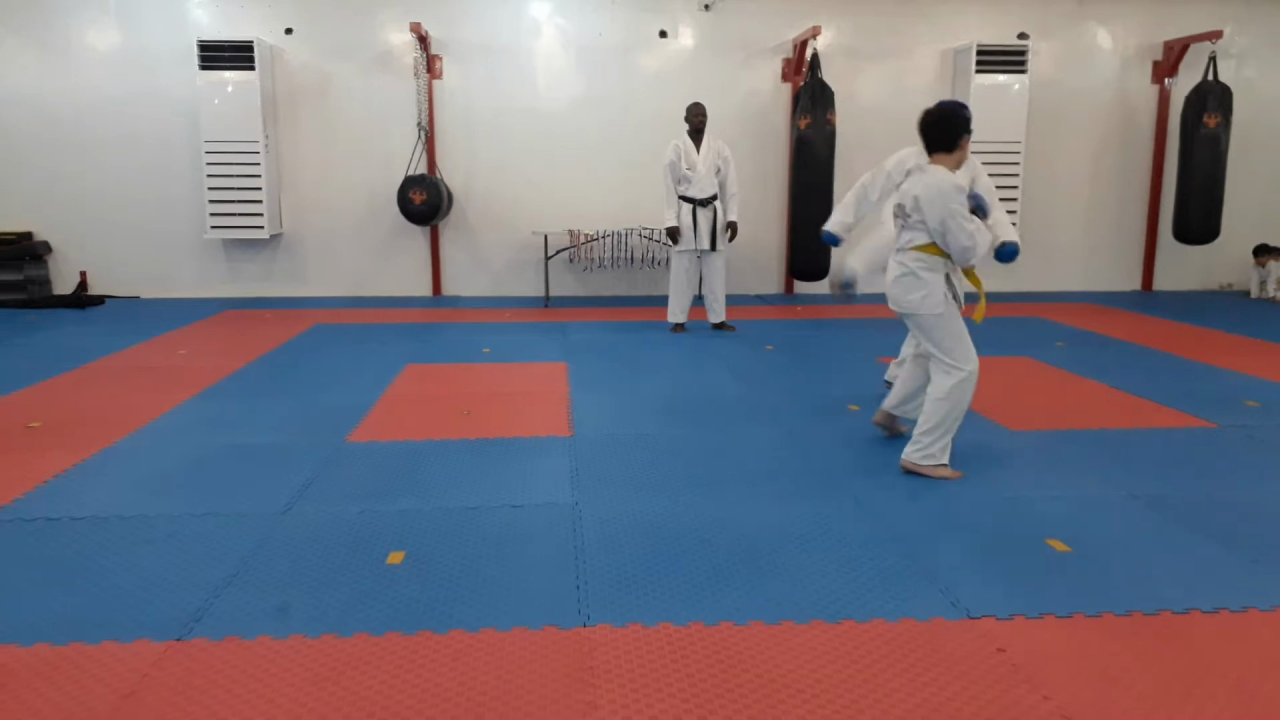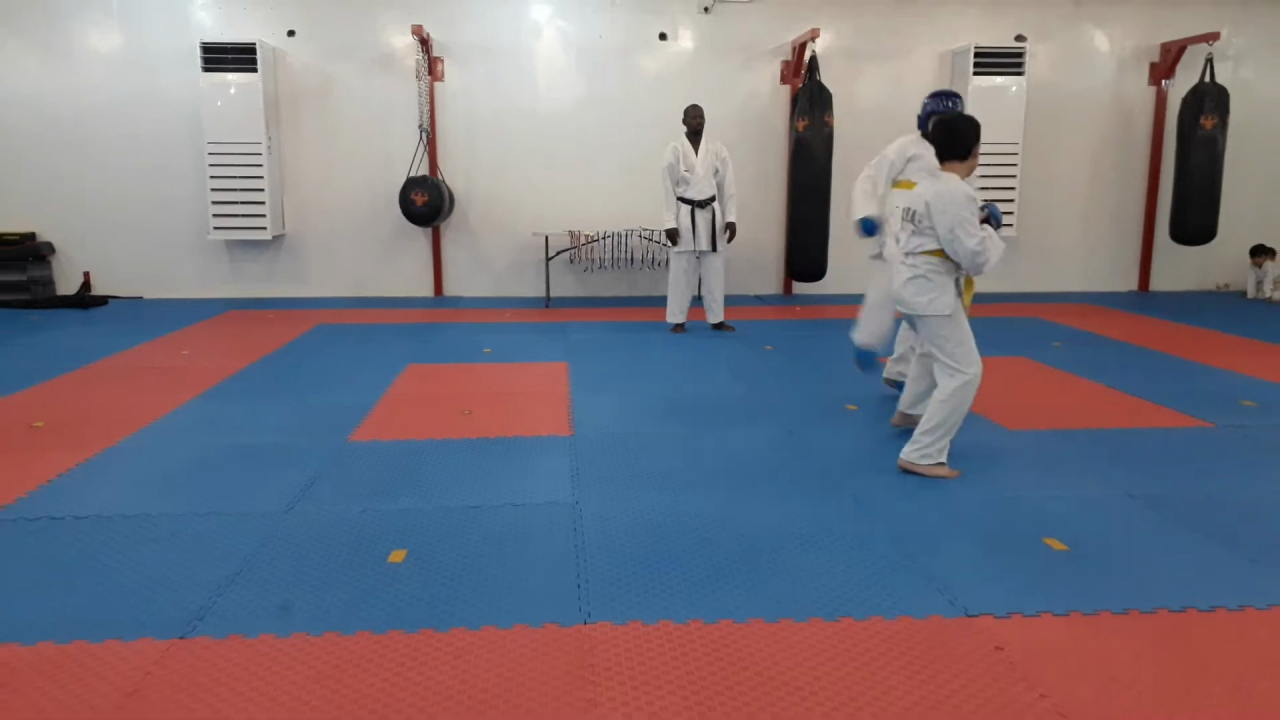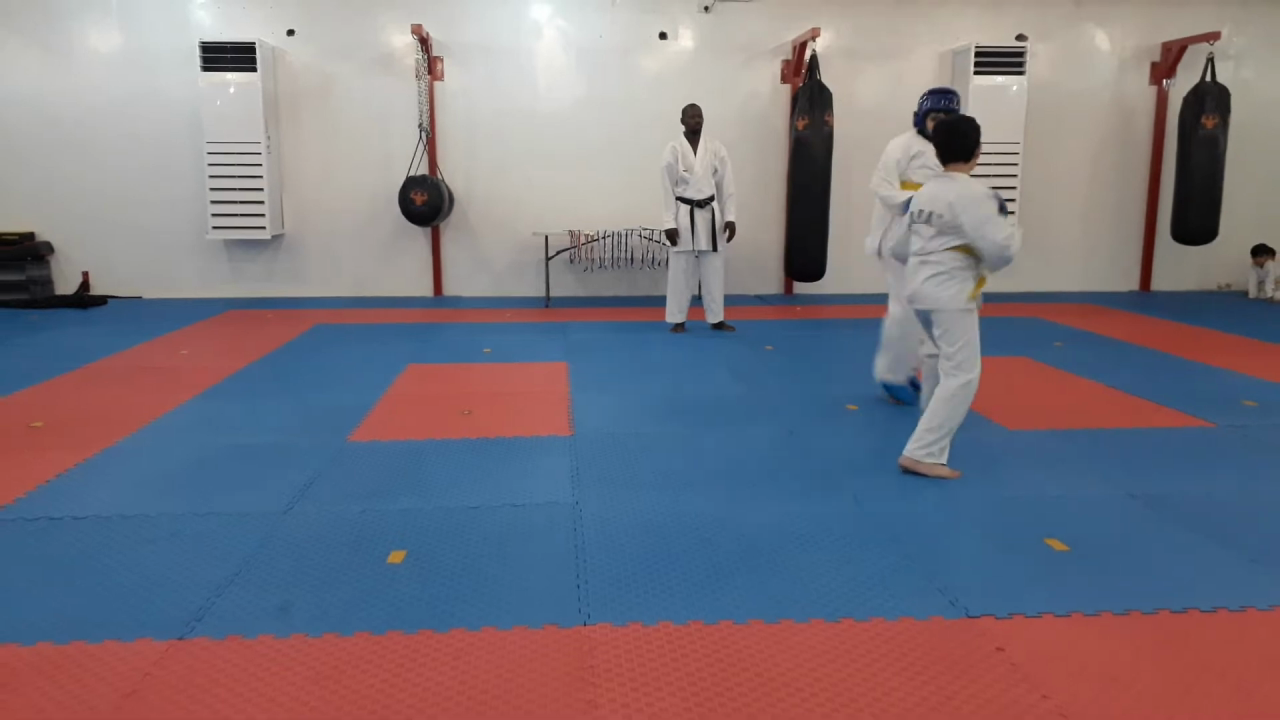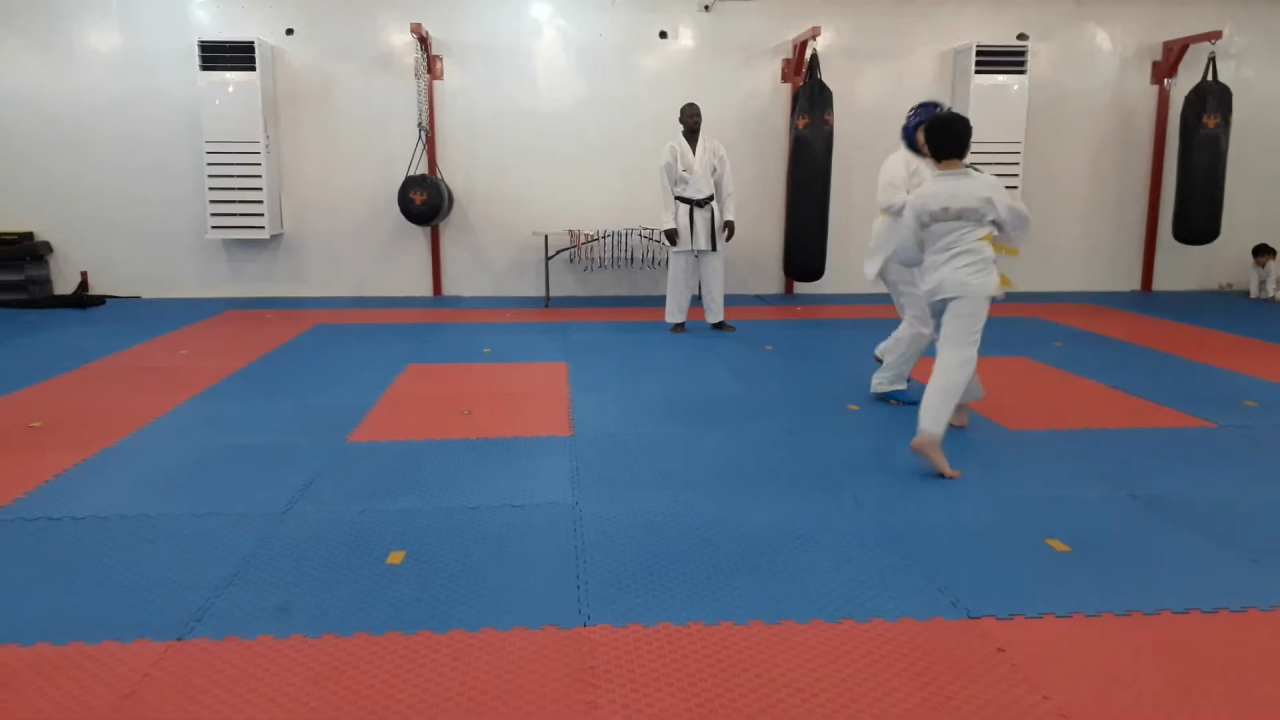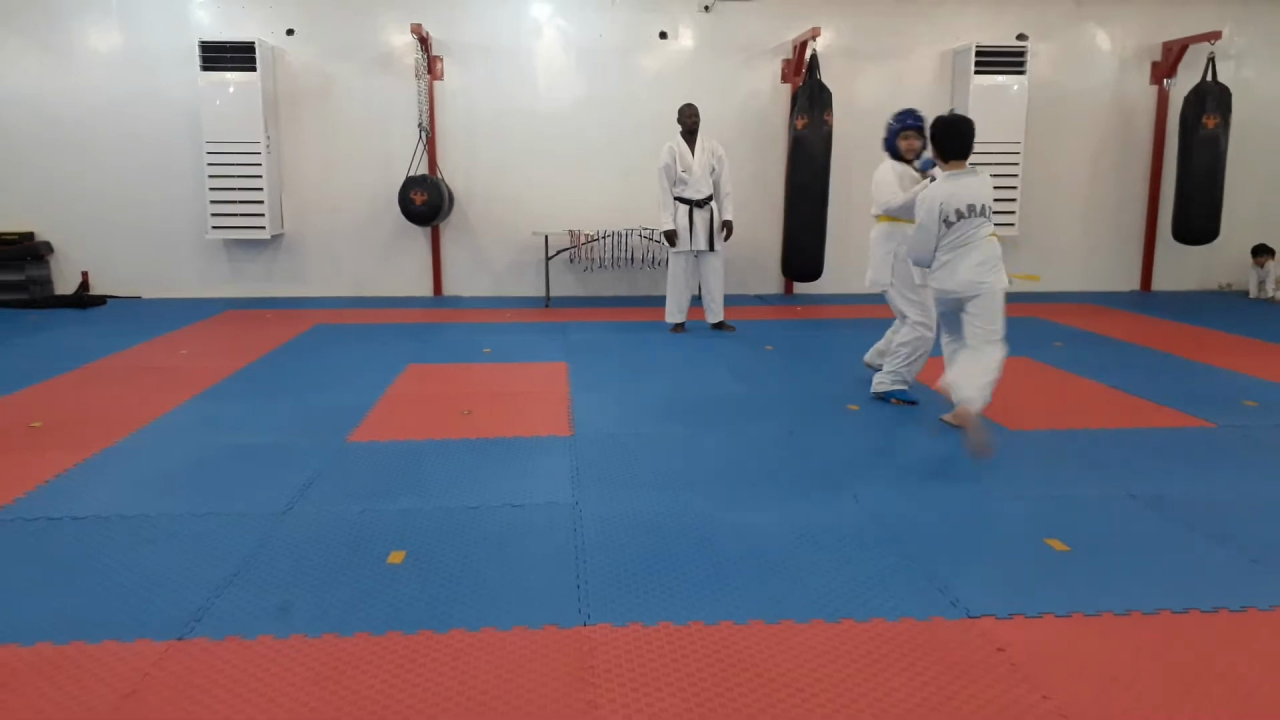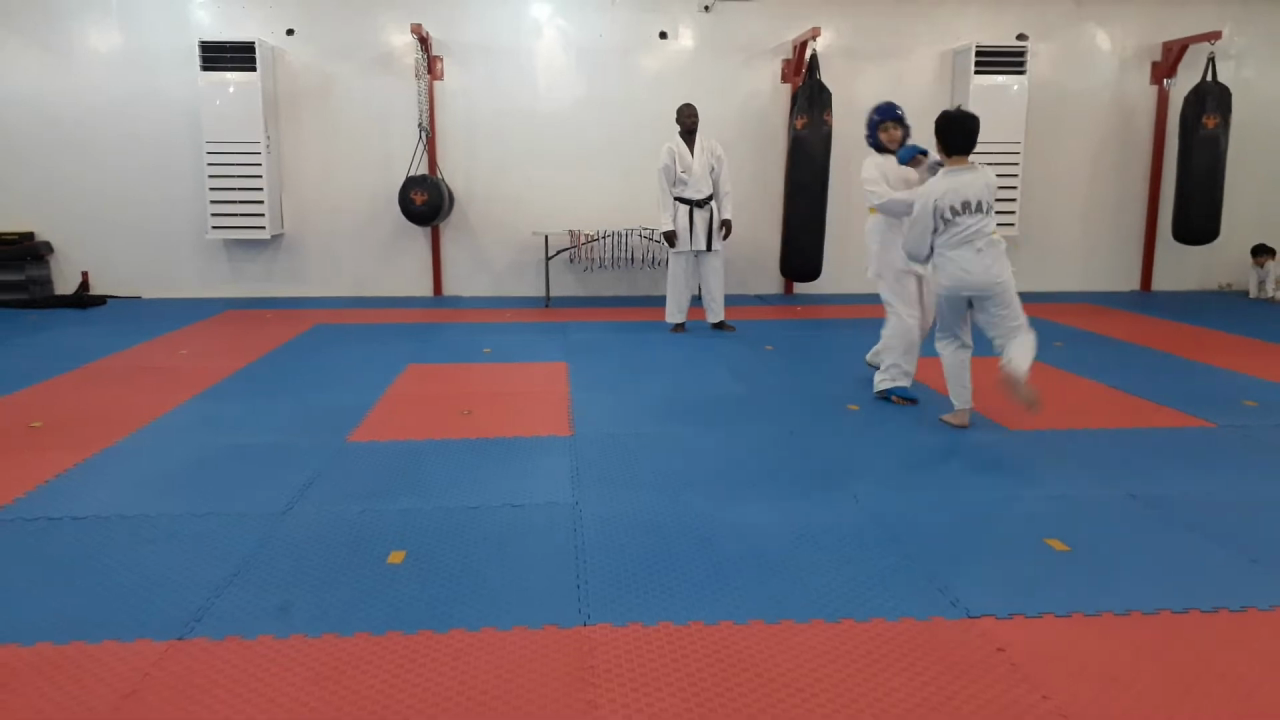
dt=0.1s
person 1, frame 1
left shoulder: (914, 179)
right shoulder: (947, 186)
right elbow: (965, 251)
right wrist: (978, 224)
left hip: (904, 282)
right hip: (924, 288)
left knee: (928, 352)
right knee: (958, 369)
left ankle: (891, 412)
right ankle: (923, 455)
person 1, frame 2
left shoulder: (919, 188)
right shoulder: (957, 195)
left elbow: (897, 233)
right elbow: (976, 259)
right wrist: (989, 230)
left hip: (905, 286)
right hip: (932, 293)
left knee: (932, 351)
right knee: (962, 373)
left ankle: (909, 412)
right ankle: (920, 455)
person 1, frame 3
left shoulder: (923, 192)
right shoulder: (976, 194)
left elbow: (902, 248)
right elbow: (999, 252)
right wrist: (1005, 224)
left hip: (918, 286)
right hip: (950, 290)
left knee: (938, 351)
right knee: (960, 374)
left ankle: (932, 411)
right ankle: (922, 454)
person 1, frame 4
left shoulder: (921, 195)
right shoulder: (988, 185)
left elbow: (907, 254)
right elbow: (1018, 226)
left hip: (935, 282)
right hip: (971, 282)
left knee: (951, 346)
right knee: (956, 360)
left ankle: (962, 403)
right ankle: (929, 436)
person 1, frame 5
left shoulder: (932, 195)
right shoulder: (983, 184)
left elbow: (920, 255)
left hip: (946, 282)
right hip: (985, 279)
left knee: (955, 342)
right knee: (985, 350)
left ankle: (963, 407)
right ankle: (969, 405)
person 1, frame 6
left shoulder: (931, 192)
right shoulder: (987, 181)
left elbow: (916, 250)
left hip: (951, 277)
right hip: (990, 272)
left knee: (952, 341)
right knee: (1015, 334)
left ankle: (961, 409)
right ankle: (1016, 370)
person 2, frame 1
left shoulder: (970, 168)
right shoulder: (911, 157)
left elbow: (989, 206)
right elbow: (870, 187)
left wrist: (1007, 239)
right wrist: (838, 223)
left ankle: (903, 374)
right ankle: (849, 276)
person 2, frame 2
right shoulder: (906, 146)
right elbow: (870, 179)
right wrist: (865, 214)
right knee: (891, 289)
left ankle: (900, 371)
right ankle: (867, 344)
person 2, frame 3
right shoulder: (904, 145)
right elbow: (883, 185)
right wrist: (908, 202)
right hip: (901, 229)
right knee: (907, 304)
left ankle: (902, 371)
right ankle: (892, 375)
person 2, frame 4
left shoulder: (927, 166)
right shoulder: (899, 162)
right elbow: (893, 203)
right hip: (897, 246)
left knee: (919, 316)
right knee: (919, 321)
left ankle: (888, 355)
right ankle: (888, 383)
person 2, frame 5
left shoulder: (919, 171)
right shoulder: (888, 171)
right elbow: (893, 204)
left wrist: (939, 176)
right wrist: (929, 187)
left hip: (911, 255)
right hip: (896, 254)
left knee: (914, 320)
right knee: (922, 324)
left ankle: (879, 360)
right ankle: (889, 384)
person 2, frame 6
left shoulder: (913, 157)
right shoulder: (872, 166)
right elbow: (886, 201)
left wrist: (924, 161)
right hip: (888, 247)
left knee: (922, 315)
right knee: (904, 316)
left ankle: (881, 360)
right ankle: (893, 382)
person 3, frame 1
left shoulder: (719, 148)
right shoulder: (676, 148)
left elbow: (729, 184)
right elbow: (670, 186)
left wrist: (732, 217)
right wrist: (670, 221)
left hip: (712, 213)
right hip: (686, 213)
left knee: (715, 268)
right knee: (683, 269)
left ankle: (717, 318)
right ankle: (678, 319)
person 3, frame 2
left shoulder: (717, 149)
right shoulder: (675, 150)
left elbow: (727, 186)
right elbow: (669, 189)
left wrist: (730, 218)
right wrist: (670, 223)
left hip: (711, 215)
right hip: (684, 215)
left knee: (714, 269)
right knee: (682, 270)
left ankle: (716, 318)
right ankle: (678, 320)
person 3, frame 3
left shoulder: (716, 148)
right shoulder: (673, 150)
left elbow: (726, 185)
right elbow: (667, 188)
left wrist: (730, 217)
right wrist: (669, 223)
left hip: (710, 214)
right hip: (684, 214)
left knee: (714, 269)
right knee: (681, 270)
left ankle: (716, 318)
right ankle: (678, 320)
person 3, frame 4
left shoulder: (715, 148)
right shoulder: (672, 149)
left elbow: (725, 184)
right elbow: (667, 189)
left wrist: (729, 217)
right wrist: (668, 223)
left hip: (709, 214)
right hip: (683, 214)
left knee: (713, 269)
right knee: (681, 270)
left ankle: (716, 318)
right ankle: (678, 319)
person 3, frame 5
left shoulder: (713, 148)
right shoulder: (670, 150)
left elbow: (723, 184)
right elbow: (665, 189)
left wrist: (727, 216)
right wrist: (667, 224)
left hip: (708, 214)
right hip: (683, 215)
left knee: (713, 269)
right knee: (680, 270)
left ankle: (716, 318)
right ankle: (678, 319)
person 3, frame 6
left shoulder: (712, 147)
right shoulder: (670, 150)
left elbow: (722, 184)
right elbow: (665, 190)
left wrist: (726, 215)
right wrist: (667, 225)
left hip: (708, 213)
right hip: (683, 215)
left knee: (713, 269)
right knee: (680, 270)
left ankle: (717, 318)
right ankle: (678, 319)
